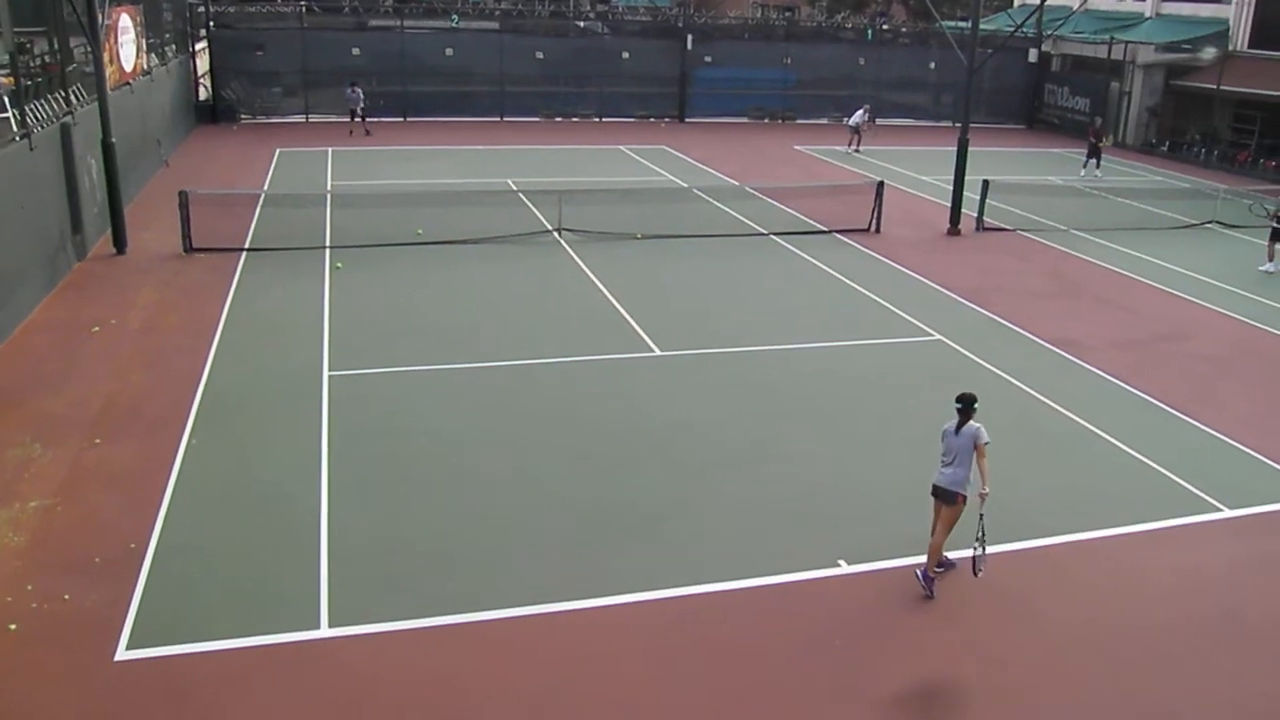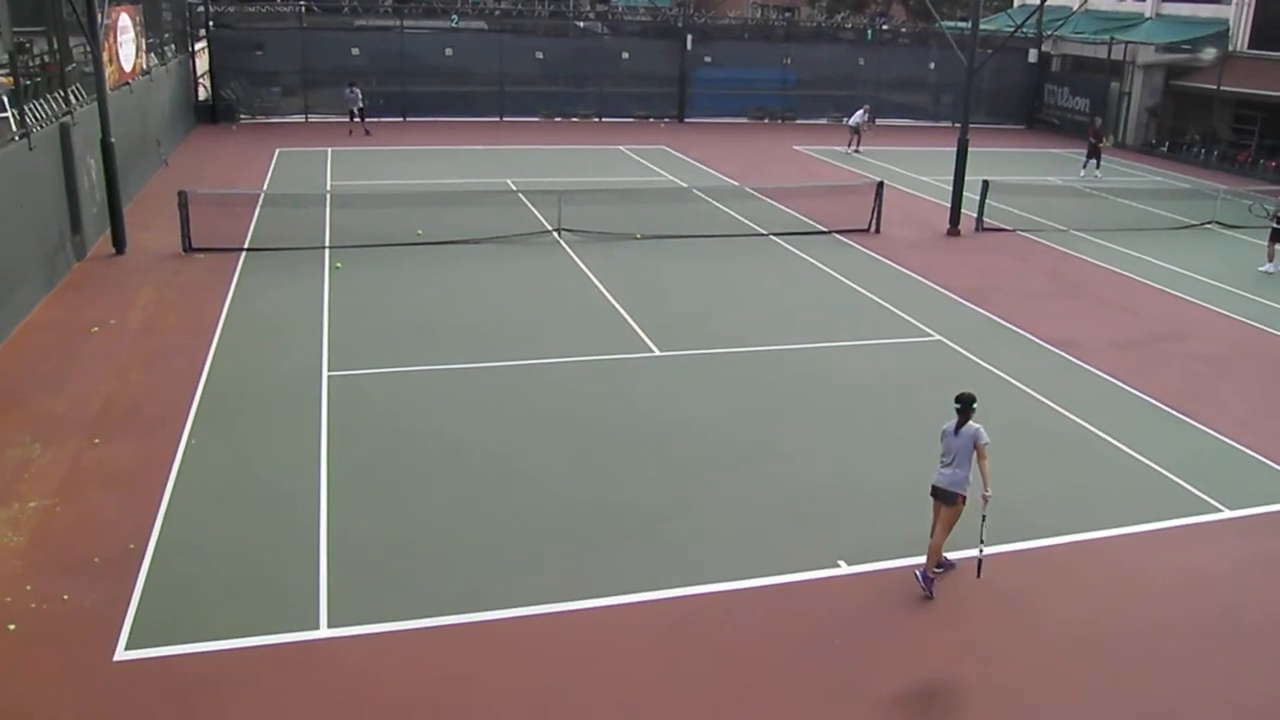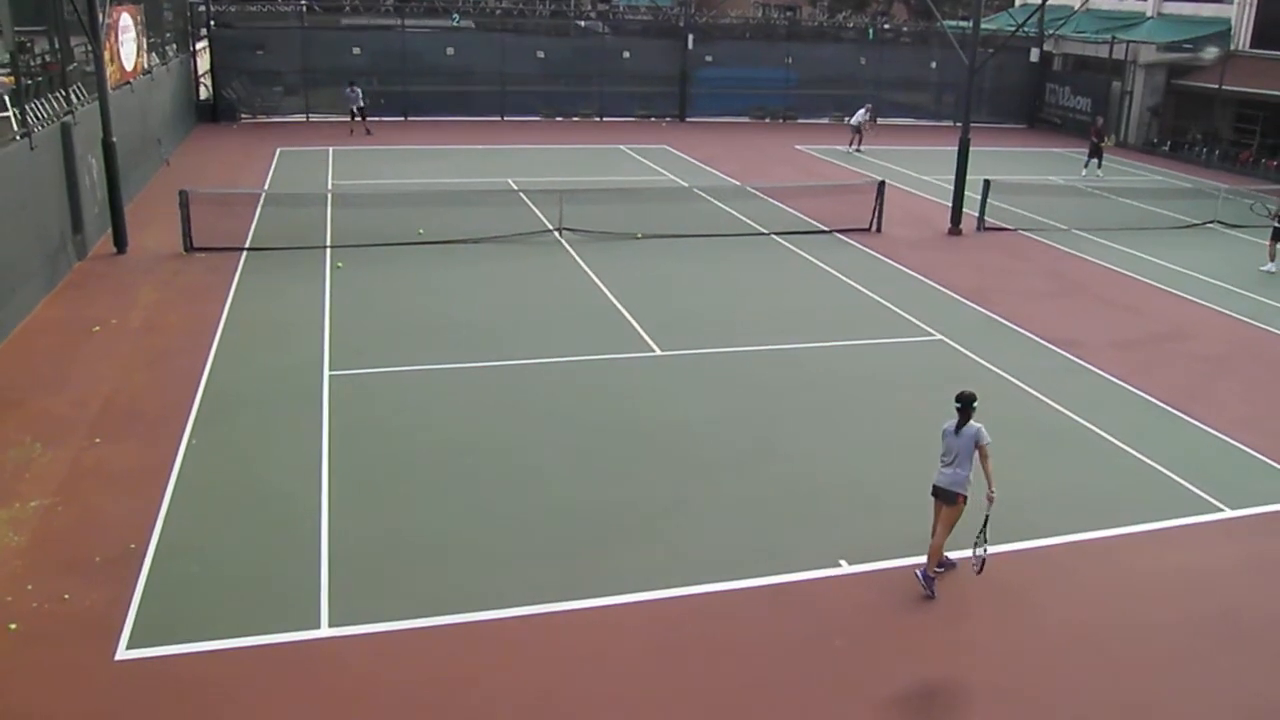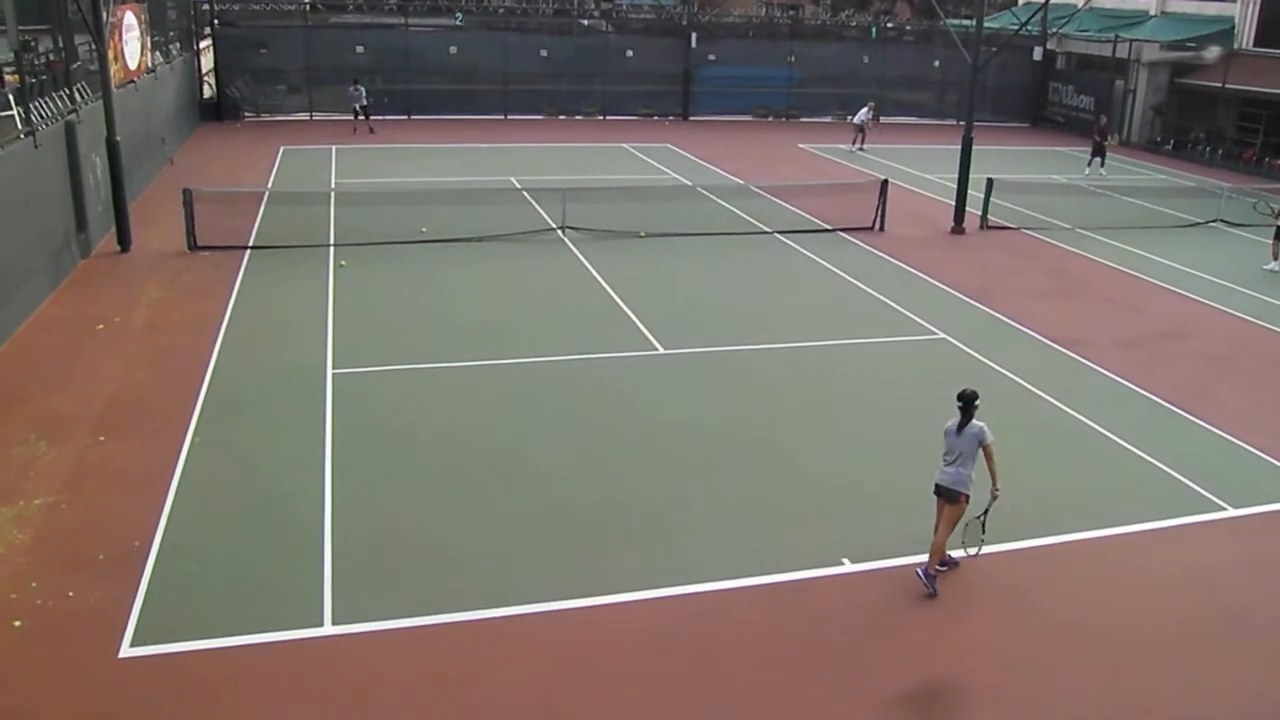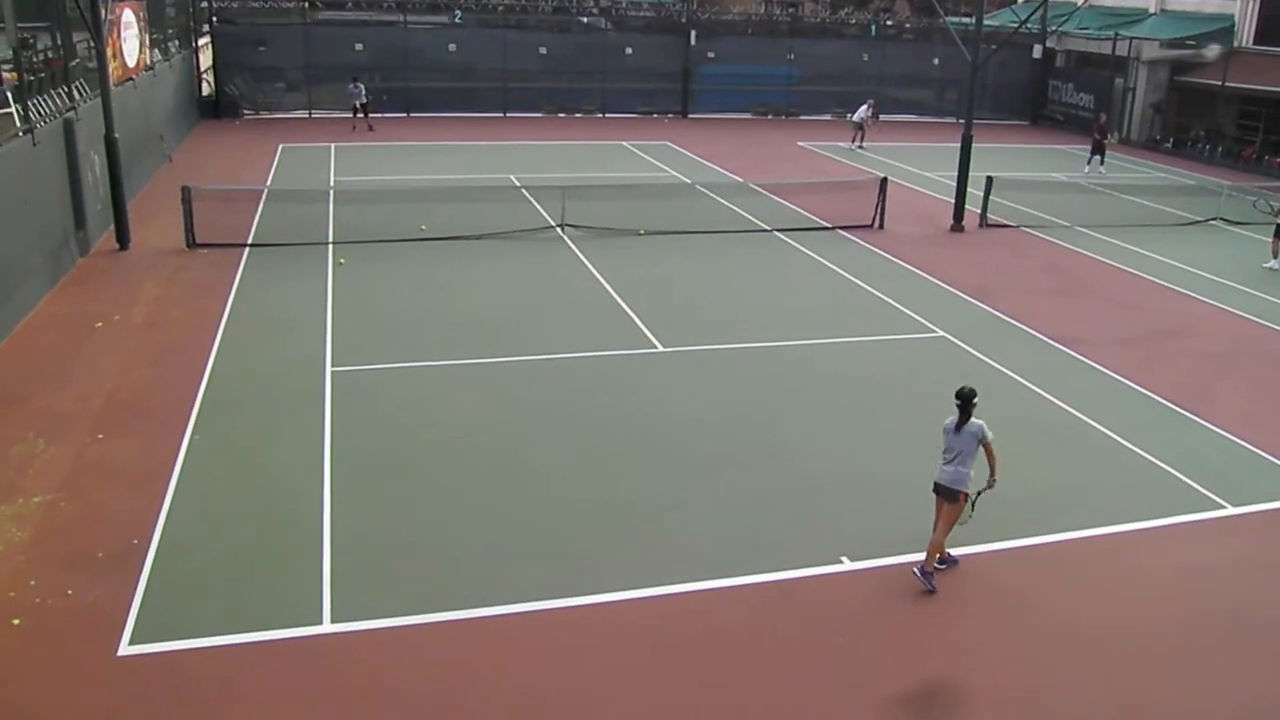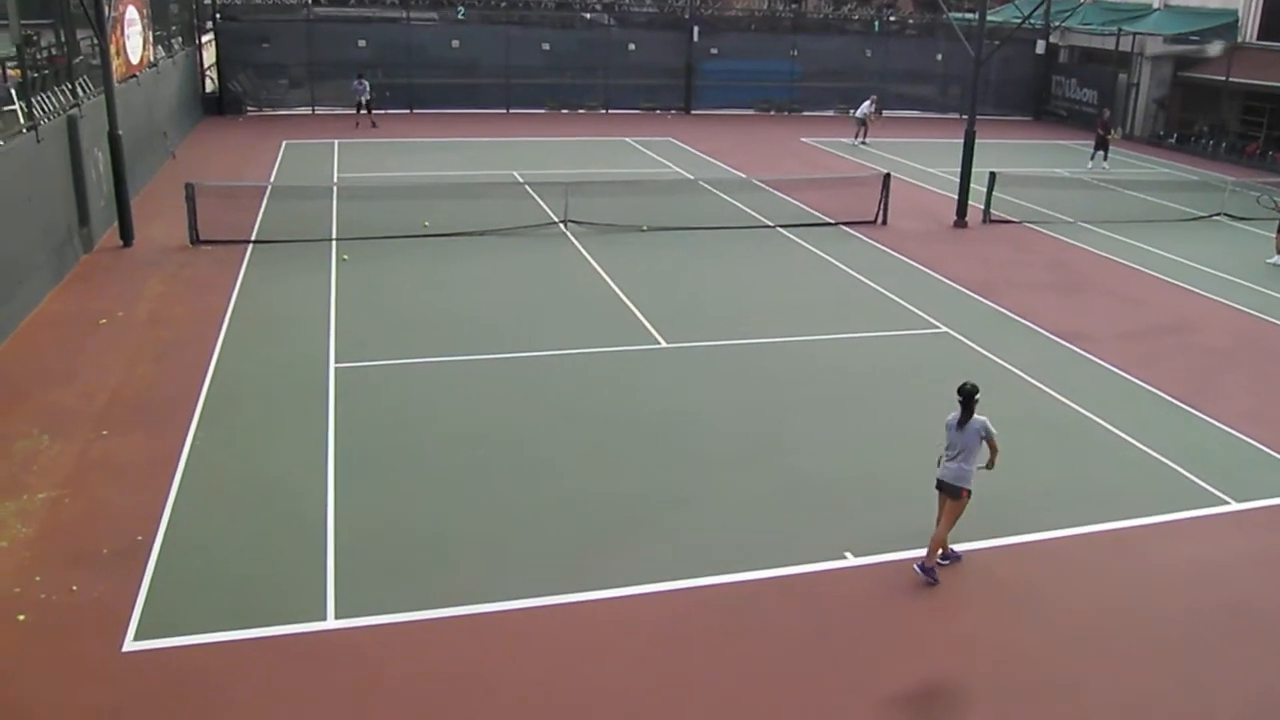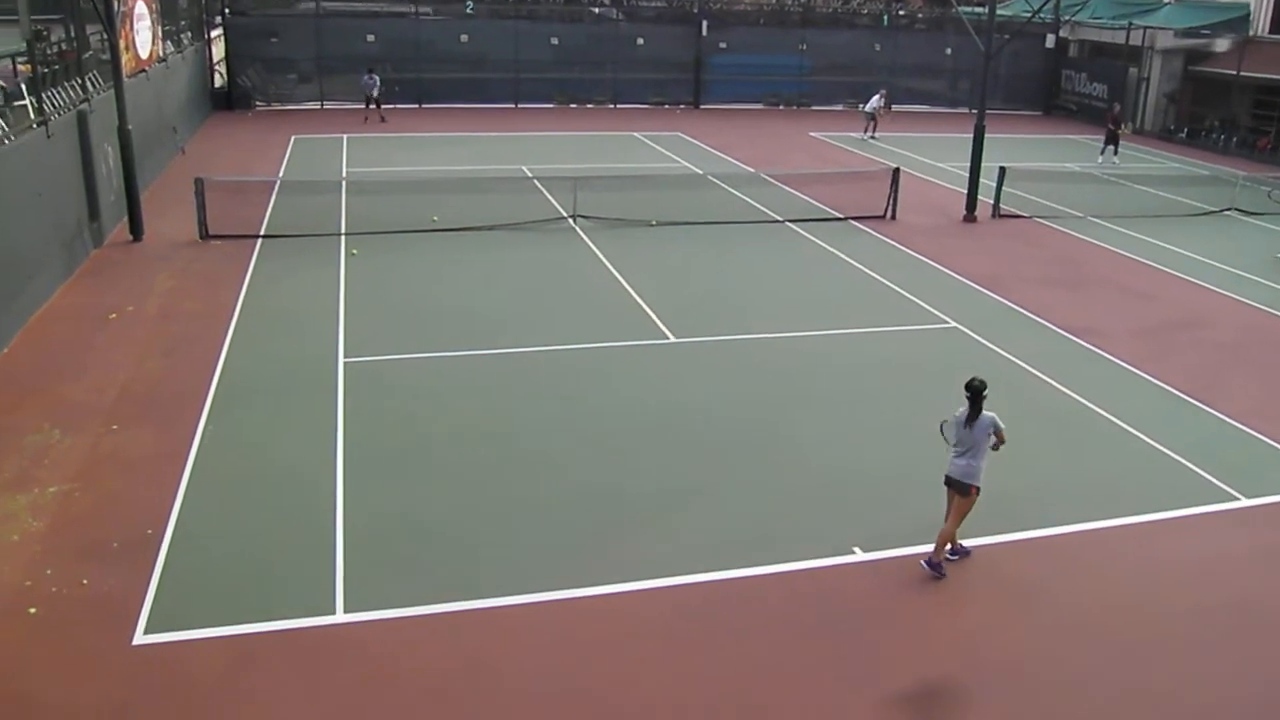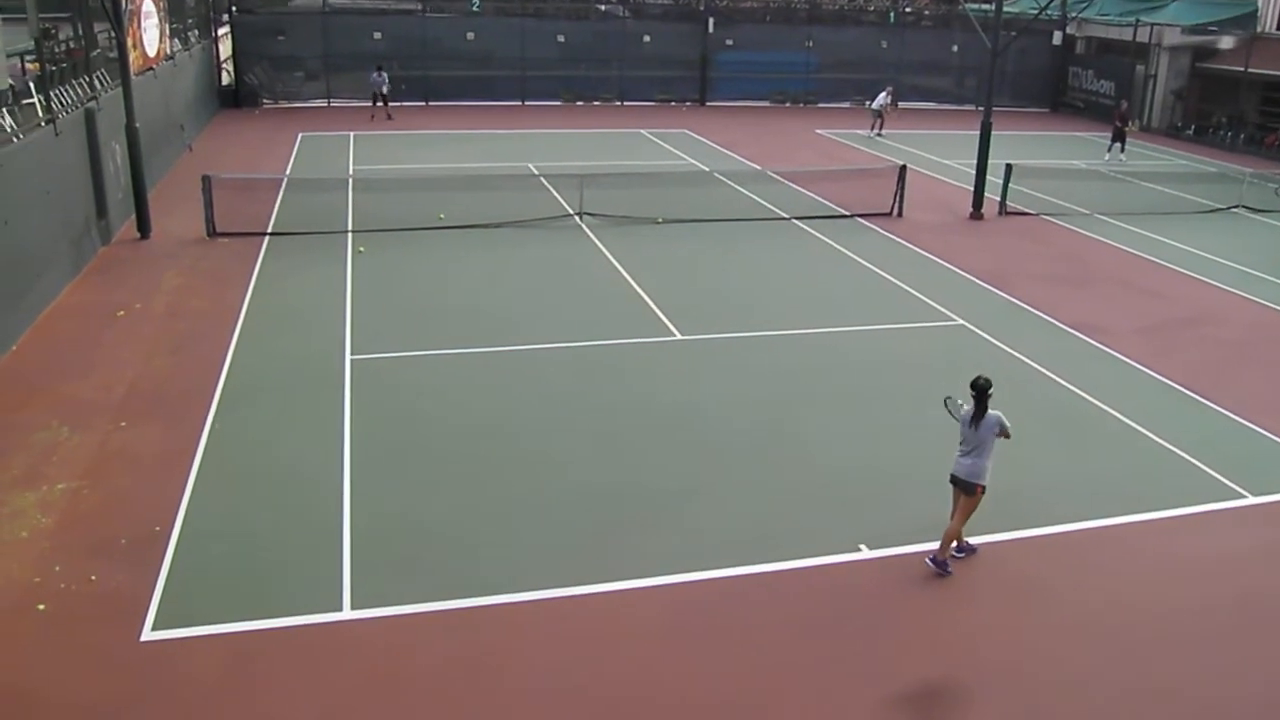
dt=0.1s
person 1, frame 1
left shoulder: (947, 428)
right shoulder: (976, 430)
right elbow: (981, 458)
right wrist: (984, 485)
left hip: (940, 481)
right hip: (956, 487)
left knee: (938, 526)
right knee: (942, 530)
left ankle: (939, 560)
right ankle: (928, 572)
person 1, frame 2
left shoulder: (946, 428)
right shoulder: (976, 430)
right elbow: (982, 459)
right wrist: (986, 487)
left hip: (939, 482)
right hip: (956, 487)
left knee: (937, 526)
right knee: (941, 531)
left ankle: (938, 560)
right ankle: (927, 572)
person 1, frame 3
left shoulder: (947, 427)
right shoulder: (977, 430)
right elbow: (984, 460)
right wrist: (990, 487)
left hip: (940, 481)
right hip: (957, 486)
left knee: (938, 526)
right knee: (942, 531)
left ankle: (939, 560)
right ankle: (928, 572)
person 1, frame 4
left shoulder: (949, 426)
right shoulder: (980, 429)
right elbow: (989, 458)
right wrist: (995, 484)
left hip: (942, 480)
right hip: (959, 485)
left knee: (940, 525)
right knee: (945, 529)
left ankle: (942, 558)
right ankle: (929, 570)
person 1, frame 5
left shoulder: (948, 424)
right shoulder: (978, 427)
right elbow: (991, 456)
right wrist: (992, 476)
left hip: (941, 479)
right hip: (958, 484)
left knee: (939, 523)
right knee: (943, 527)
left ankle: (942, 556)
right ankle: (926, 567)
person 1, frame 6
left shoulder: (950, 420)
right shoulder: (981, 423)
right elbow: (994, 449)
right wrist: (991, 461)
left hip: (944, 475)
right hip: (961, 481)
left knee: (942, 519)
right knee: (946, 524)
left ankle: (945, 552)
right ankle: (927, 563)
person 1, frame 7
left shoulder: (958, 415)
right shoulder: (990, 418)
right elbow: (1002, 439)
right wrist: (994, 445)
left hip: (952, 471)
right hip: (970, 477)
left knee: (951, 515)
right knee: (954, 520)
left ankle: (954, 547)
right ankle: (934, 558)
person 1, frame 8
left shoulder: (964, 414)
right shoulder: (996, 417)
right elbow: (1007, 435)
left hip: (958, 470)
right hip: (975, 476)
left knee: (957, 513)
right knee: (959, 519)
left ankle: (960, 545)
right ankle: (939, 556)
